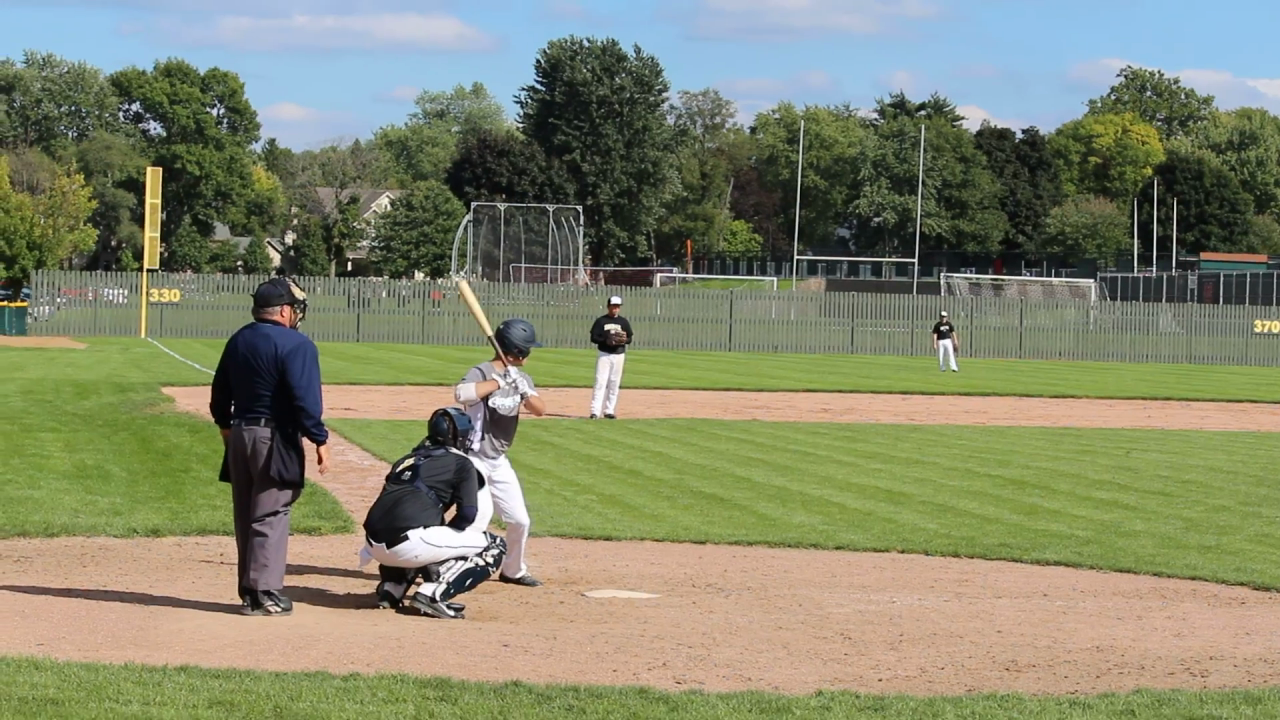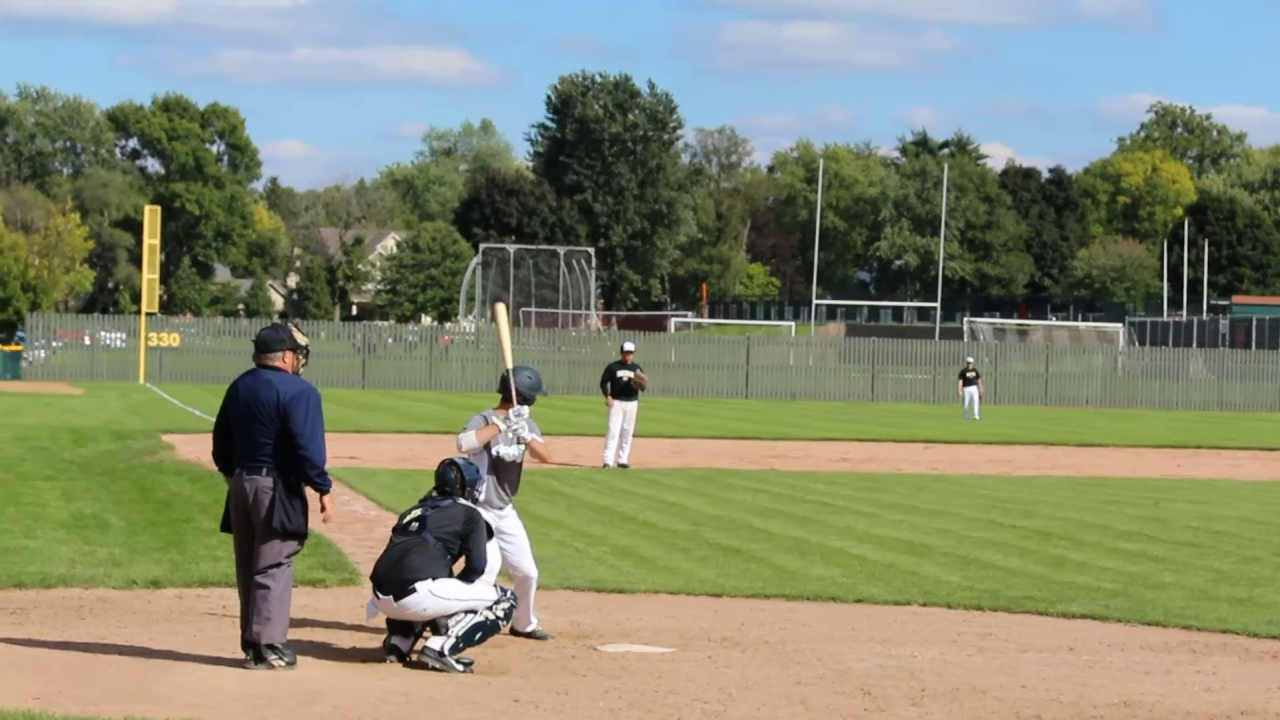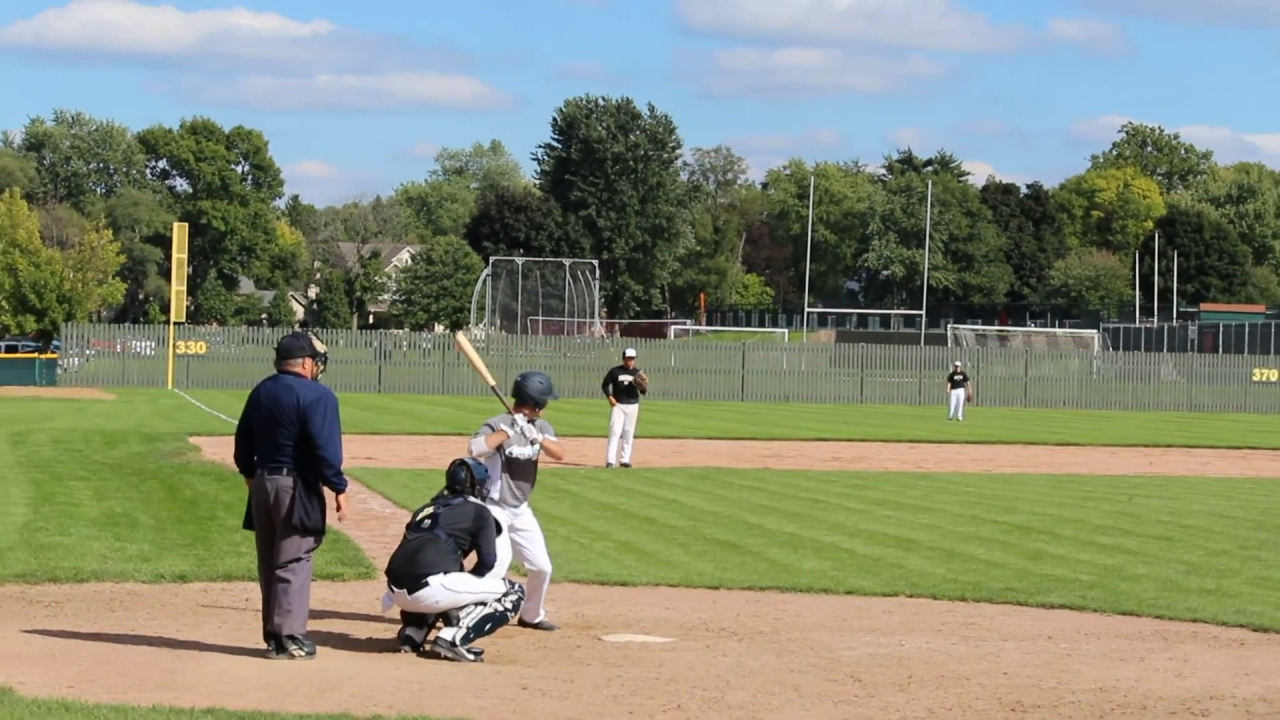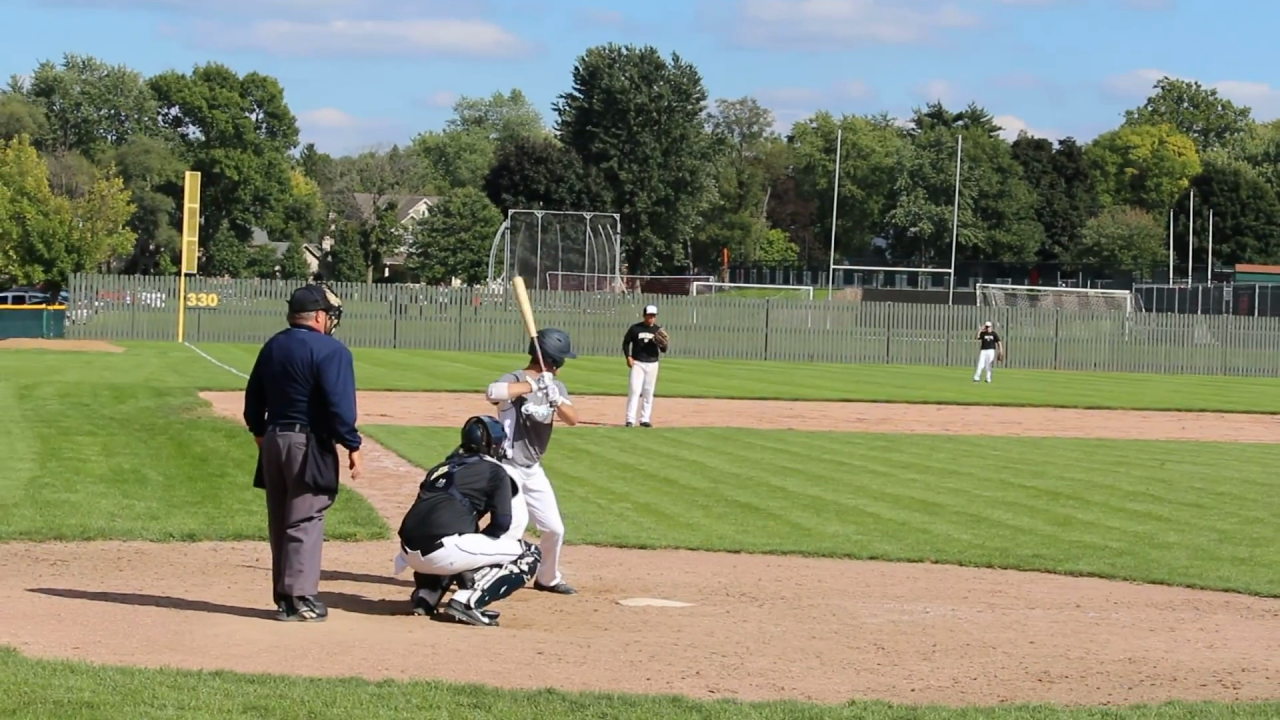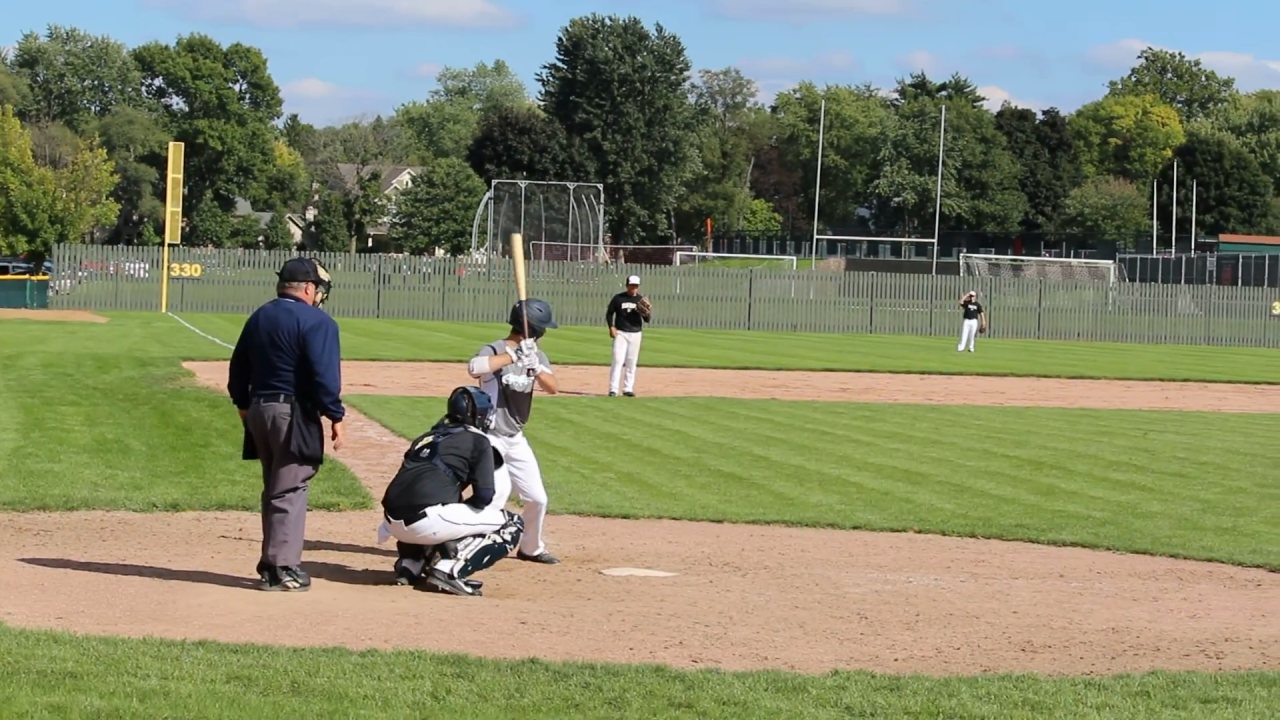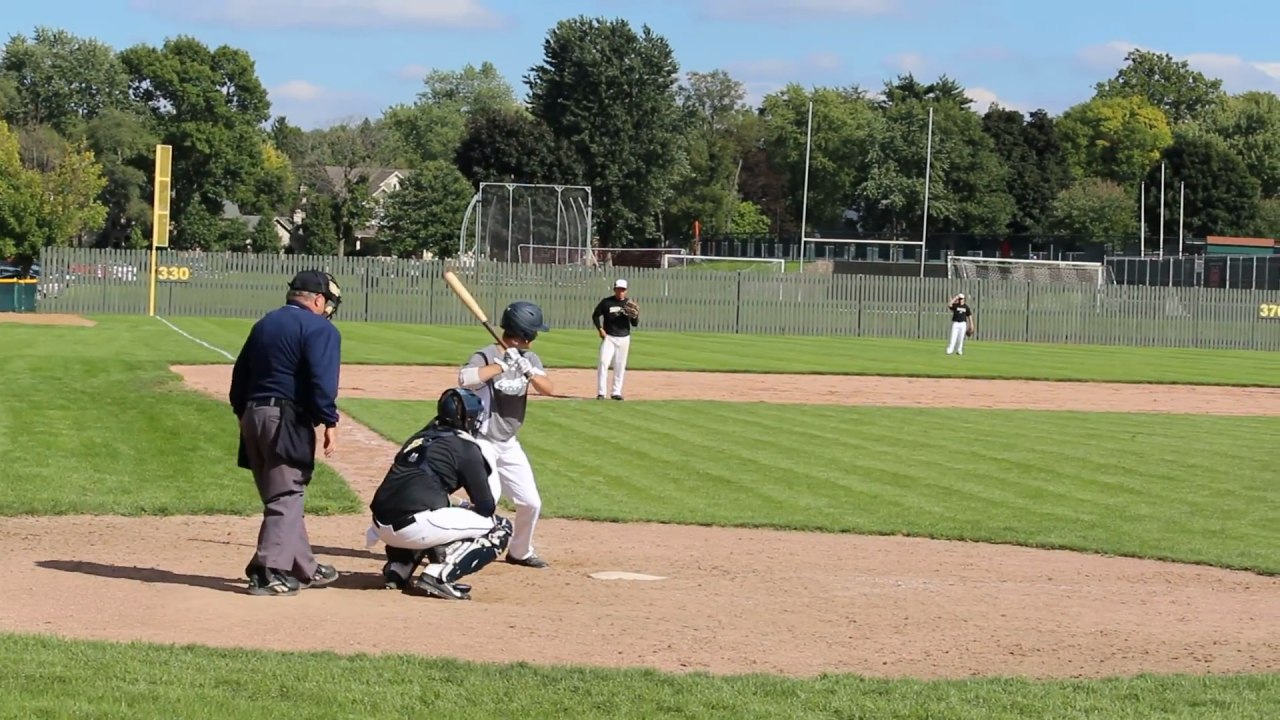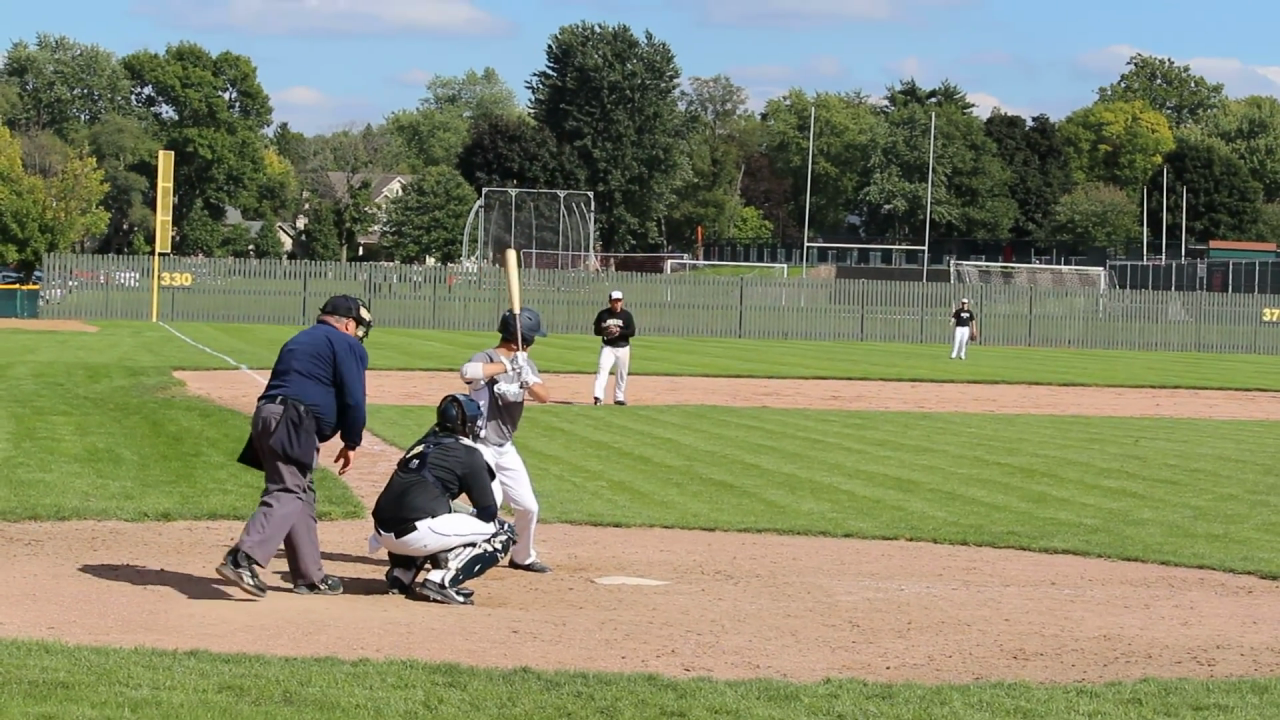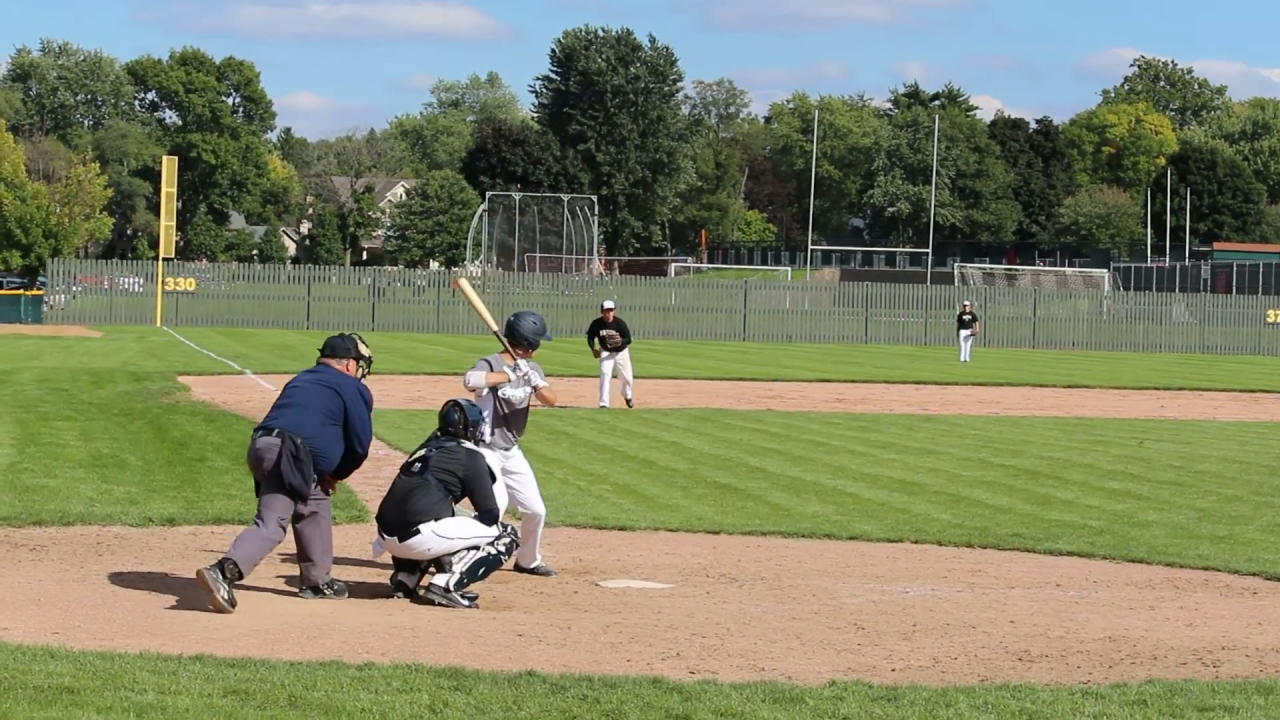
dt=0.4s
person 1, frame 1
left shoulder: (237, 340)
right shoulder: (295, 344)
left elbow: (220, 391)
right elbow: (305, 398)
left wrist: (225, 425)
right wrist: (319, 440)
left hip: (240, 435)
right hip: (275, 439)
left knee: (246, 516)
right knee: (270, 516)
left ankle: (249, 589)
right ankle: (263, 593)
person 1, frame 2
left shoulder: (238, 387)
right shoulder: (298, 390)
left elbow: (221, 438)
right elbow: (308, 446)
right wrist: (322, 489)
left hip: (241, 485)
right hip: (277, 488)
left knee: (248, 567)
right knee: (273, 567)
left ankle: (252, 644)
right ankle: (268, 647)
person 1, frame 3
left shoulder: (260, 392)
right shoulder: (317, 395)
left elbow: (243, 440)
right elbow: (326, 447)
left wrist: (250, 474)
right wrist: (338, 488)
left hip: (263, 484)
right hip: (297, 487)
left knee: (270, 563)
right knee: (293, 562)
left ankle: (274, 634)
right ankle: (288, 638)
person 1, frame 4
left shoulder: (272, 346)
right shoulder: (331, 350)
left elbow: (254, 395)
right elbow: (340, 404)
left wrist: (259, 431)
right wrist: (352, 445)
left hip: (273, 441)
right hip: (310, 444)
left knee: (280, 522)
right knee: (305, 522)
left ankle: (284, 594)
right ankle: (298, 598)
person 1, frame 5
left shoulder: (259, 317)
right shoulder: (317, 321)
left elbow: (238, 366)
right elbow: (325, 375)
left wrist: (243, 403)
right wrist: (335, 416)
left hip: (260, 411)
right hip: (294, 414)
left knee: (275, 491)
right knee: (290, 492)
left ankle: (274, 562)
right ankle: (280, 568)
person 1, frame 6
left shoulder: (264, 323)
right shoulder: (320, 328)
left elbow: (241, 371)
right elbow: (322, 381)
left wrist: (241, 411)
right wrist: (329, 422)
left hip: (255, 416)
right hip: (287, 420)
left knee: (282, 495)
right knee: (285, 497)
left ankle: (303, 568)
right ankle: (268, 572)
person 1, frame 7
left shoulder: (299, 340)
right shoulder: (348, 345)
right elbow: (353, 399)
right wrist: (351, 443)
left hip: (267, 415)
right hip: (293, 422)
left knee: (301, 498)
right knee: (286, 495)
left ankle: (309, 576)
right ankle: (242, 560)
person 1, frame 8
left shoulder: (301, 379)
right shoulder: (353, 389)
right elbow: (359, 445)
left wrist: (323, 473)
right wrist: (336, 475)
left hip: (263, 447)
right hip: (287, 455)
left knee: (314, 503)
right knee: (272, 522)
left ankle: (317, 581)
right ankle: (224, 570)
person 2, frame 1
left shoulder: (521, 377)
right shoulder: (481, 372)
left elbow: (540, 410)
right elbow: (461, 394)
left wrist: (526, 393)
right wrist: (500, 380)
left hip: (499, 461)
right hip: (473, 459)
left knee: (520, 519)
right knee: (477, 518)
left ankle: (513, 571)
person 2, frame 2
left shoulder: (526, 423)
right shoulder: (484, 419)
left elbow: (545, 457)
right elbow: (463, 444)
left wrist: (526, 437)
right wrist: (503, 424)
left hip: (505, 511)
right hip: (478, 511)
left knee: (527, 572)
right knee: (486, 569)
left ankle: (523, 624)
person 2, frame 3
left shoulder: (540, 426)
right shoulder: (496, 424)
left elbow: (559, 454)
right elbow: (474, 449)
left wrist: (537, 438)
right wrist: (508, 430)
left hip: (521, 510)
right hip: (494, 508)
left knee: (542, 567)
left ankle: (531, 615)
person 2, frame 4
left shoulder: (556, 386)
right shoulder: (515, 379)
left elbow: (572, 419)
right elbow: (492, 392)
left wrist: (556, 400)
right wrist: (533, 384)
left hip: (533, 469)
right hip: (507, 467)
left knee: (554, 528)
right knee: (514, 524)
left ankle: (547, 578)
person 2, frame 5
left shoulder: (536, 354)
right shoulder: (495, 350)
left elbow: (553, 388)
right elbow: (474, 368)
left wrist: (535, 368)
right wrist: (514, 355)
left hip: (516, 438)
right hip: (490, 437)
left knee: (537, 497)
right knee: (497, 493)
left ankle: (531, 548)
person 2, frame 6
left shoulder: (530, 358)
right shoulder: (485, 355)
left elbow: (548, 389)
right elbow: (464, 379)
left wrist: (528, 371)
right wrist: (502, 364)
left hip: (510, 444)
right hip: (482, 442)
left knee: (530, 502)
left ankle: (520, 552)
person 2, frame 7
left shoulder: (525, 363)
right shoulder: (486, 358)
left elbow: (544, 397)
right elbow: (466, 372)
left wrist: (528, 380)
right wrist: (508, 365)
left hip: (505, 447)
right hip: (479, 446)
left knee: (528, 506)
left ankle: (522, 556)
person 2, frame 8
left shoulder: (532, 368)
right shoulder: (490, 363)
left elbow: (551, 400)
right elbow: (470, 381)
left wrist: (537, 384)
right wrist: (510, 374)
left hip: (512, 451)
right hip: (485, 450)
left knee: (536, 509)
right knee: (495, 506)
left ankle: (527, 560)
person 3, frame 1
left shoulder: (408, 459)
right shoulder: (461, 463)
right elbow: (467, 513)
right wrist: (446, 536)
left hip: (375, 543)
right hip: (407, 542)
right knee: (494, 547)
left ankle: (391, 588)
right ankle: (432, 595)
person 3, frame 2
left shoulder: (415, 510)
right shoulder: (469, 514)
right elbow: (477, 566)
right wrist: (455, 587)
left hip: (383, 596)
right hip: (414, 595)
right knee: (504, 600)
left ankle: (398, 642)
right ankle: (441, 649)
person 3, frame 3
left shoulder: (428, 508)
right shoulder: (479, 511)
right elbow: (488, 560)
right wrist: (468, 582)
left hip: (398, 590)
right hip: (427, 588)
right knee: (512, 593)
left ankle: (412, 633)
right ankle: (452, 640)
person 3, frame 4
left shoulder: (443, 467)
right shoulder: (494, 471)
right elbow: (502, 522)
right wrist: (479, 540)
left hip: (411, 550)
right hip: (441, 550)
right knee: (529, 555)
left ankle: (425, 595)
right ankle: (467, 602)
person 3, frame 5
left shoulder: (428, 437)
right shoulder: (478, 441)
right elbow: (484, 495)
right wrist: (463, 508)
left hip: (394, 520)
right hip: (424, 519)
right knee: (511, 525)
left ankle: (409, 565)
right ankle: (450, 571)
person 3, frame 6
left shoulder: (419, 438)
right shoulder: (466, 447)
right elbow: (486, 507)
left wrist: (462, 506)
left hip: (383, 524)
right hip: (413, 525)
right knee: (500, 528)
left ankle: (397, 569)
right ankle: (439, 576)
person 3, frame 7
left shoulder: (423, 445)
right shoulder: (468, 453)
right elbow: (488, 512)
left hip: (385, 531)
right hip: (415, 533)
right knee: (502, 533)
left ankle: (400, 575)
right ankle: (442, 582)
person 3, frame 8
left shoulder: (425, 449)
right shoulder: (470, 456)
right elbow: (489, 515)
left hip: (388, 536)
right hip: (419, 537)
right knee: (505, 536)
left ankle: (405, 578)
right ankle: (446, 586)
